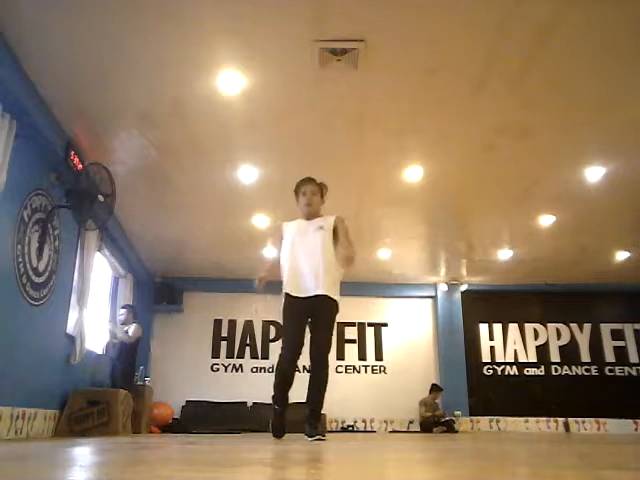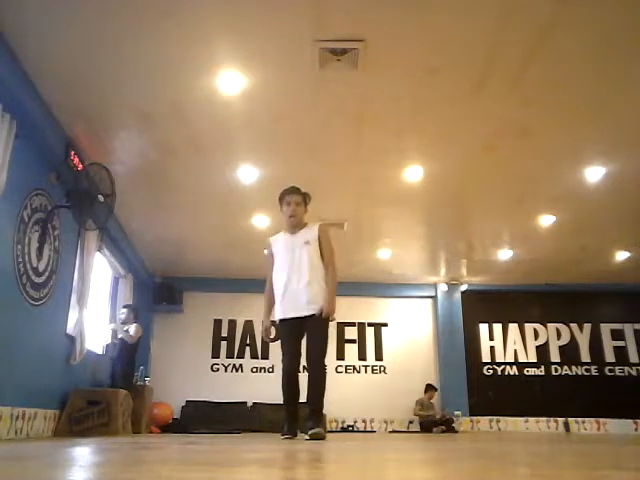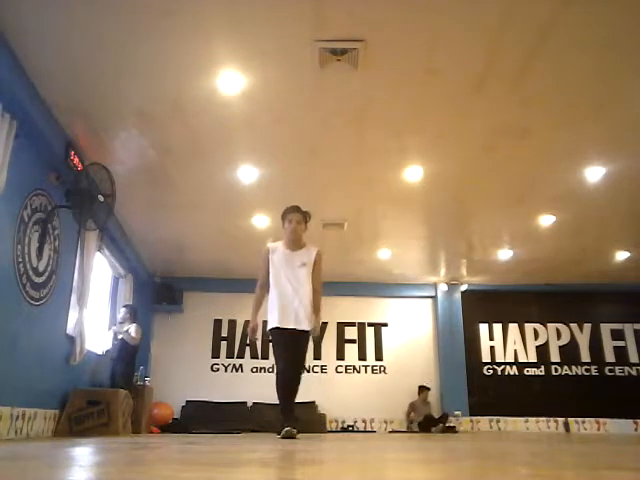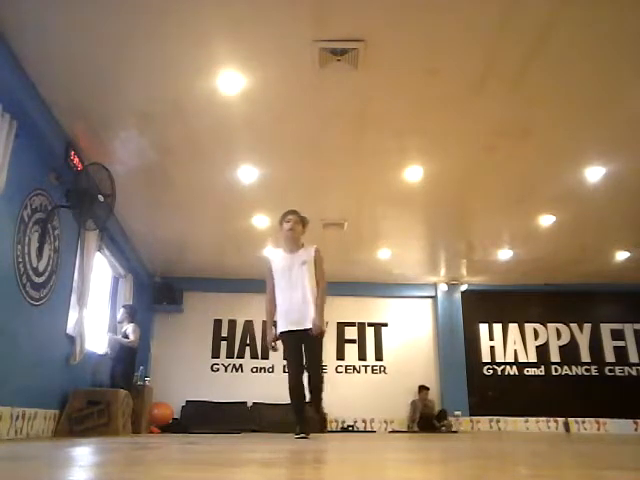
dt=0.7s
person 1, frame 1
left shoulder: (334, 222)
right shoulder: (287, 228)
left elbow: (346, 244)
right elbow: (277, 259)
left wrist: (348, 253)
right wrist: (264, 276)
left hip: (325, 293)
right hip: (295, 293)
left knee: (319, 357)
right knee: (290, 352)
left ankle: (313, 421)
right ankle: (279, 406)
person 1, frame 2
left shoulder: (318, 231)
right shoulder: (274, 242)
left elbow: (330, 266)
right elbow: (271, 281)
left wrist: (330, 298)
right wrist: (266, 316)
left hip: (316, 308)
right hip: (287, 311)
left knee: (316, 362)
right knee: (289, 366)
left ankle: (315, 419)
right ankle: (291, 421)
person 1, frame 3
left shoulder: (314, 254)
right shoulder: (271, 251)
left elbow: (316, 289)
right elbow: (262, 286)
left wrist: (317, 318)
right wrist: (253, 317)
left hip: (304, 322)
right hip: (278, 321)
left knee: (295, 371)
right knee: (284, 369)
left ankle: (286, 419)
right ankle: (288, 420)
person 1, frame 4
left shoulder: (313, 253)
right shoulder: (273, 257)
left elbow: (321, 286)
right elbow: (271, 295)
left wrist: (319, 315)
right wrist: (269, 328)
left hip: (310, 321)
right hip: (287, 324)
left knee: (315, 369)
right knee: (294, 373)
left ankle: (317, 407)
right ankle: (301, 422)
